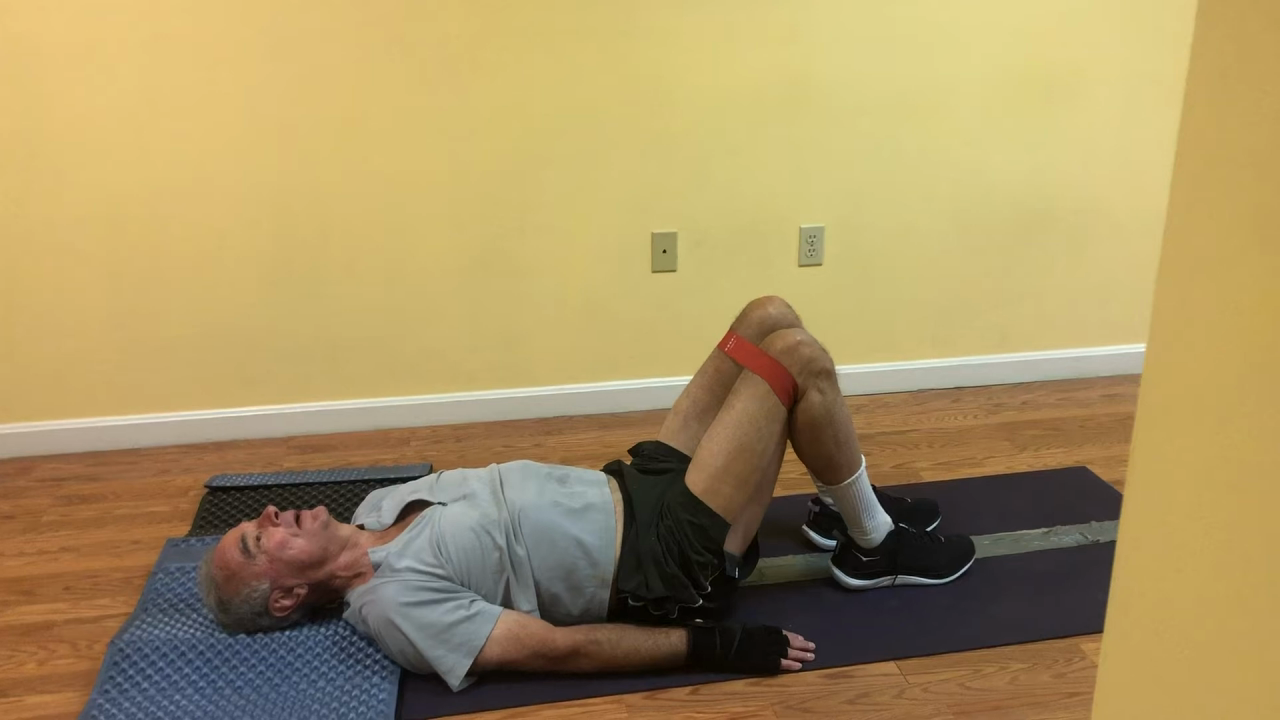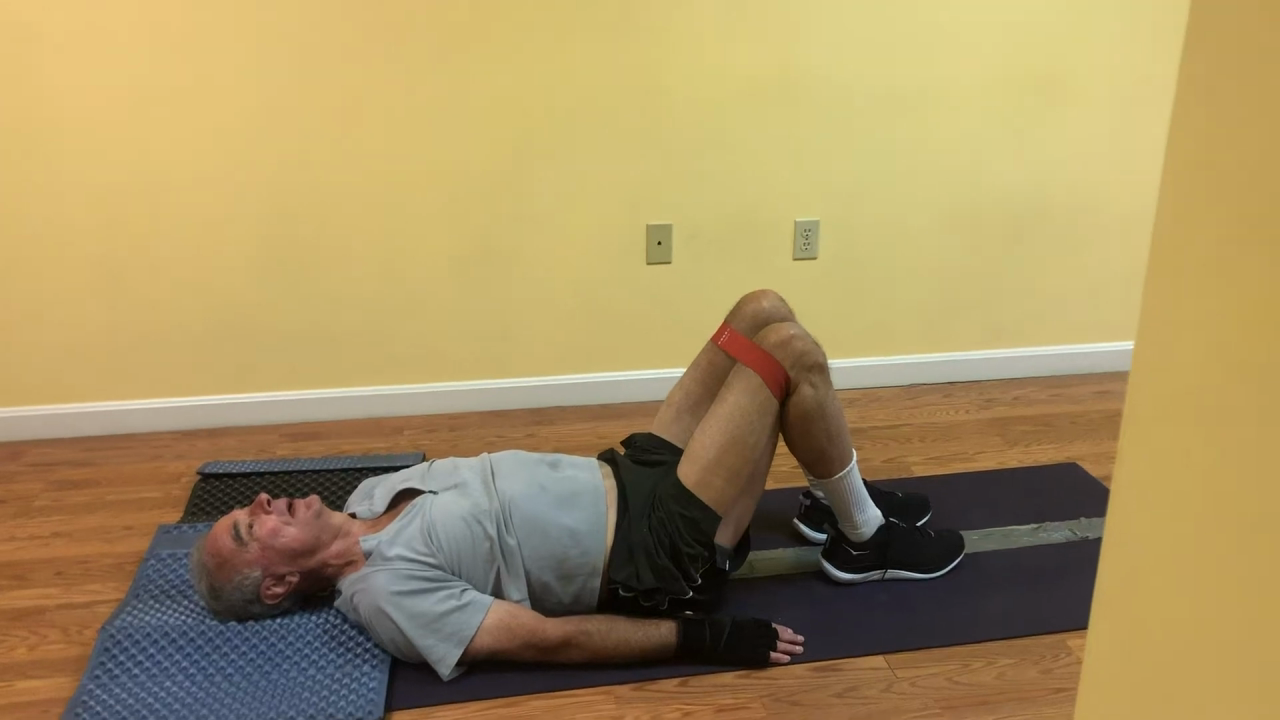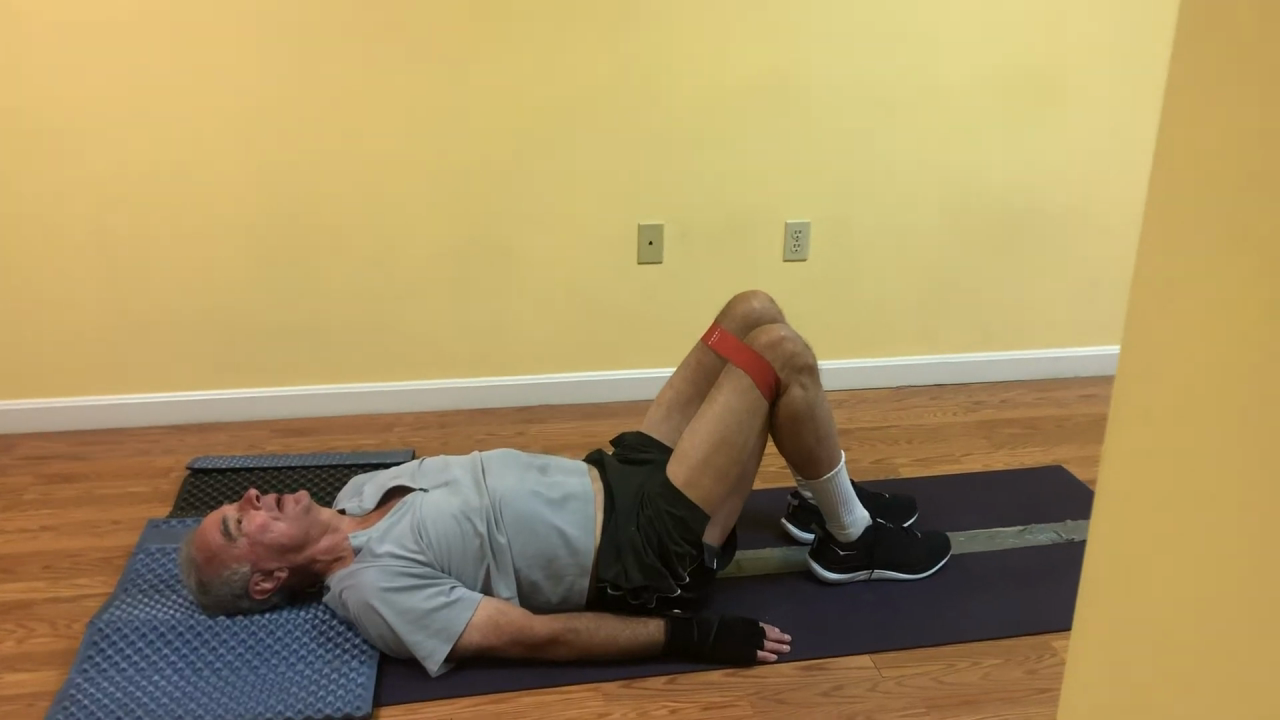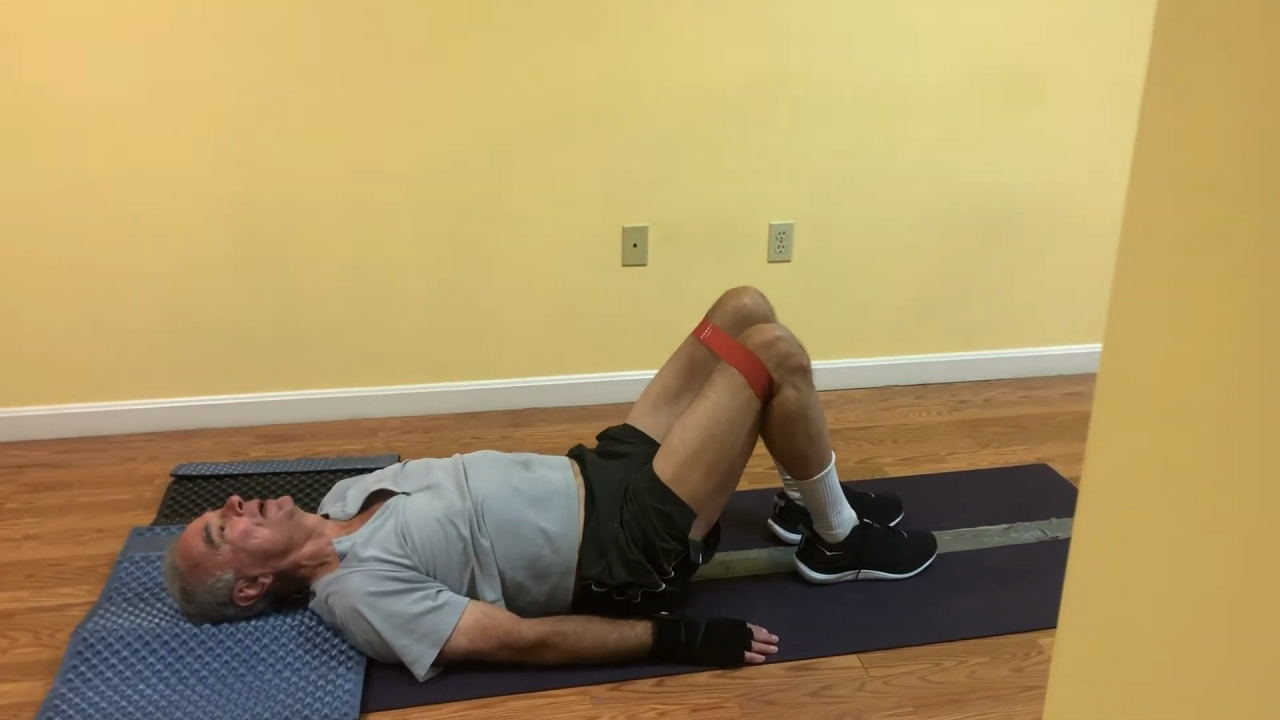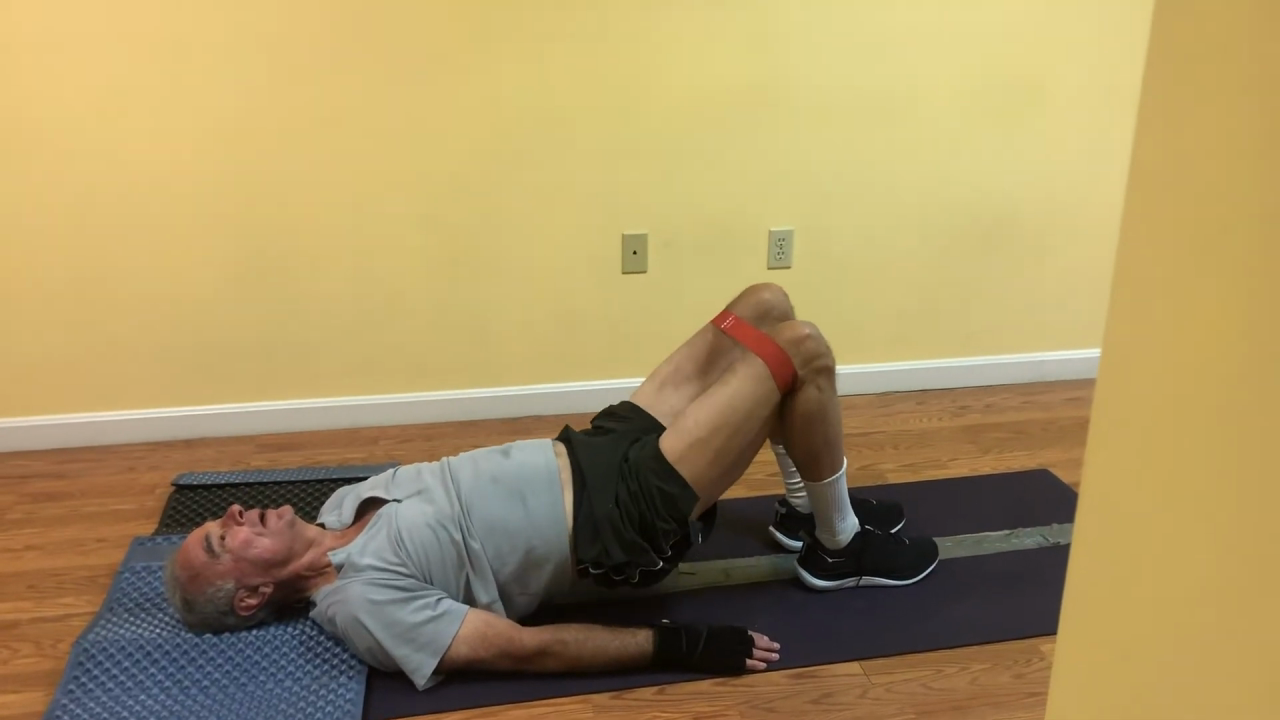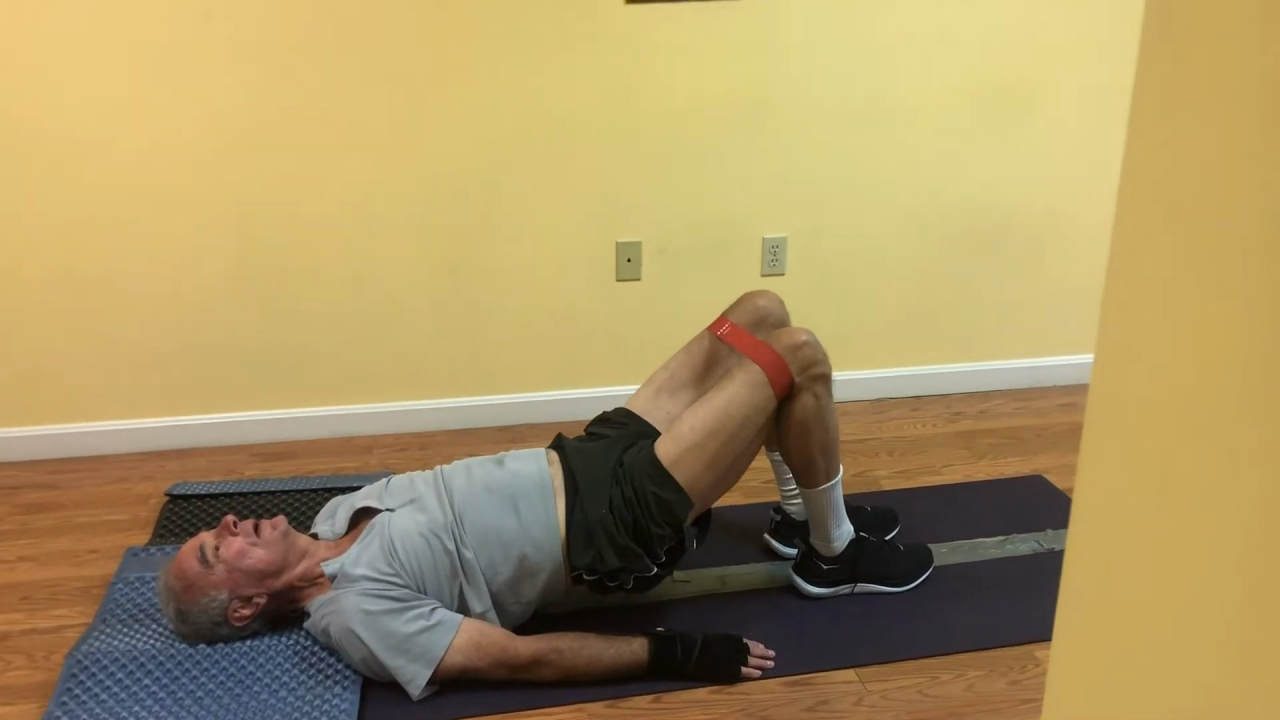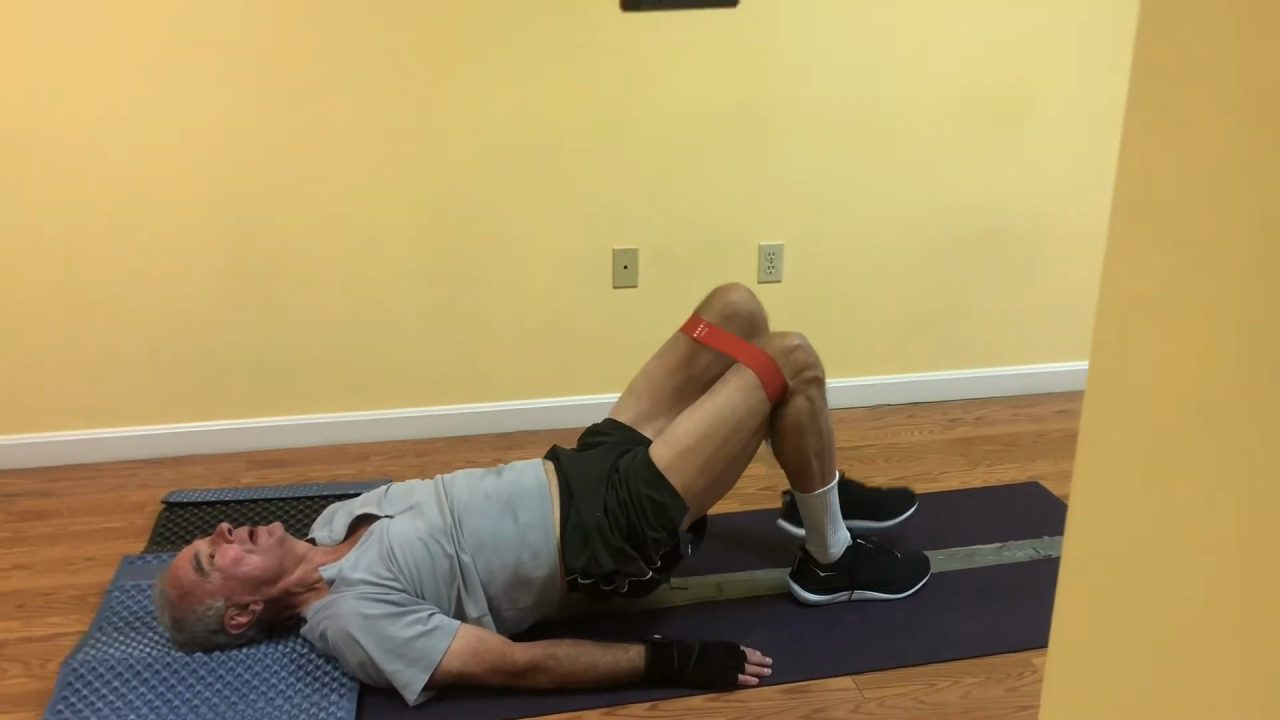
dt=0.7s
person 1, frame 1
left shoulder: (378, 509)
right shoulder: (394, 604)
right elbow: (556, 648)
right wrist: (716, 643)
left hip: (636, 488)
right hip: (669, 559)
left knee: (769, 317)
right knee: (798, 356)
left ankle: (845, 507)
right ankle: (873, 545)
person 1, frame 2
left shoulder: (370, 498)
right shoulder: (386, 593)
right elbow: (547, 638)
right wrist: (705, 637)
left hip: (629, 475)
right hip: (662, 551)
left knee: (764, 310)
right knee: (793, 350)
left ankle: (839, 501)
right ankle: (866, 539)
person 1, frame 3
left shoulder: (361, 494)
right shoulder: (374, 590)
right elbow: (534, 635)
right wrist: (692, 633)
left hip: (616, 478)
right hip: (649, 550)
left knee: (754, 310)
right knee: (782, 352)
left ankle: (824, 502)
right ankle: (854, 541)
person 1, frame 4
left shoulder: (345, 499)
right shoulder: (359, 594)
right elbow: (524, 640)
right wrist: (680, 640)
left hip: (599, 473)
right hip: (632, 543)
left knee: (746, 308)
right knee: (775, 351)
left ankle: (809, 501)
right ankle: (840, 540)
person 1, frame 5
left shoulder: (343, 507)
right shoulder: (359, 604)
right elbow: (523, 649)
right wrist: (679, 645)
left hip: (600, 452)
right hip: (626, 518)
left knee: (766, 304)
right knee: (802, 348)
left ankle: (808, 508)
right ankle: (841, 547)
person 1, frame 6
left shoulder: (337, 520)
right shoulder: (355, 615)
right elbow: (518, 659)
right wrist: (675, 653)
left hip: (589, 459)
right hip: (619, 526)
left knee: (762, 312)
right knee: (798, 355)
left ankle: (802, 513)
right ankle: (835, 555)
person 1, frame 7
left shoulder: (334, 526)
right shoulder: (353, 620)
right elbow: (515, 666)
right wrist: (673, 660)
left hip: (585, 471)
right hip: (616, 533)
left knee: (736, 308)
right knee: (792, 357)
left ankle: (816, 495)
right ankle: (832, 562)
